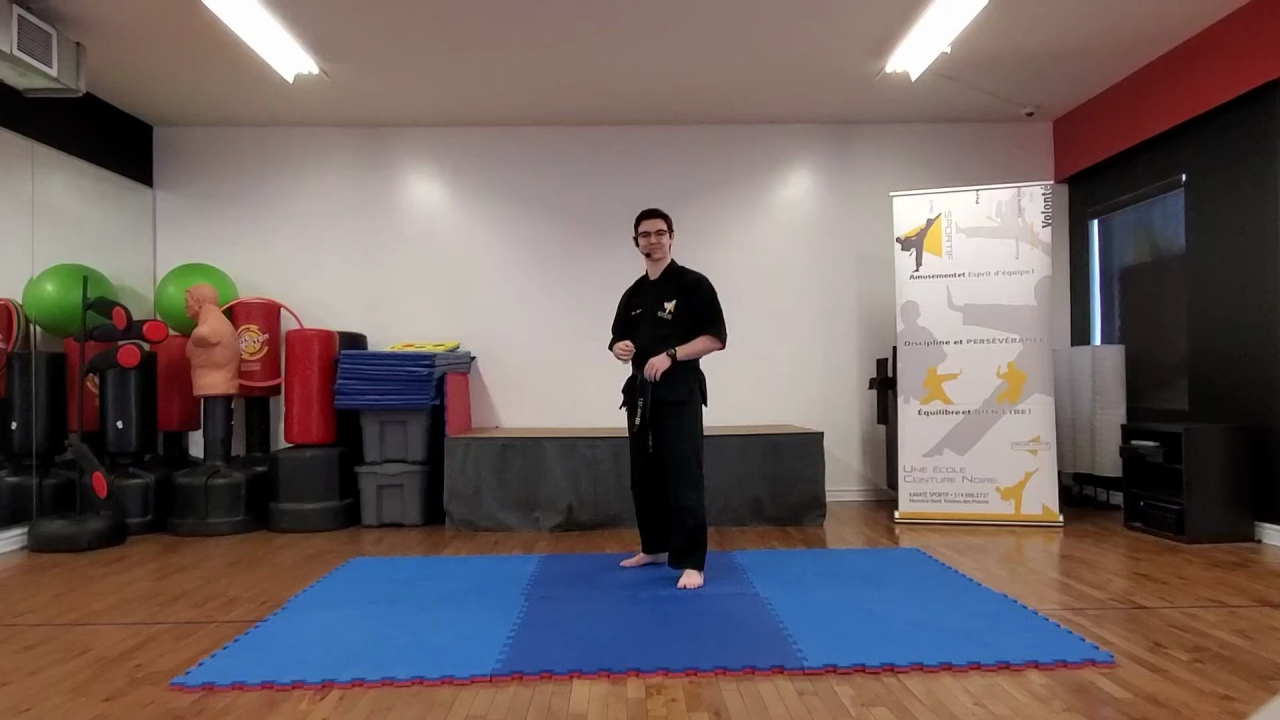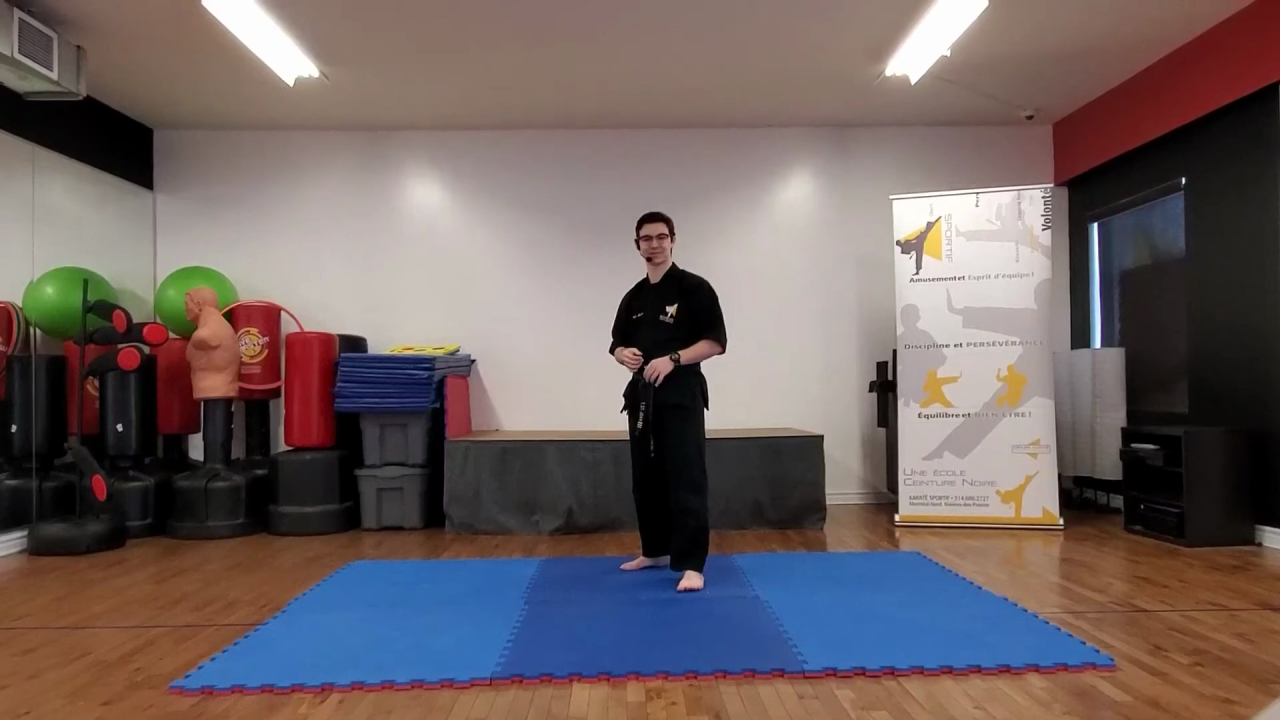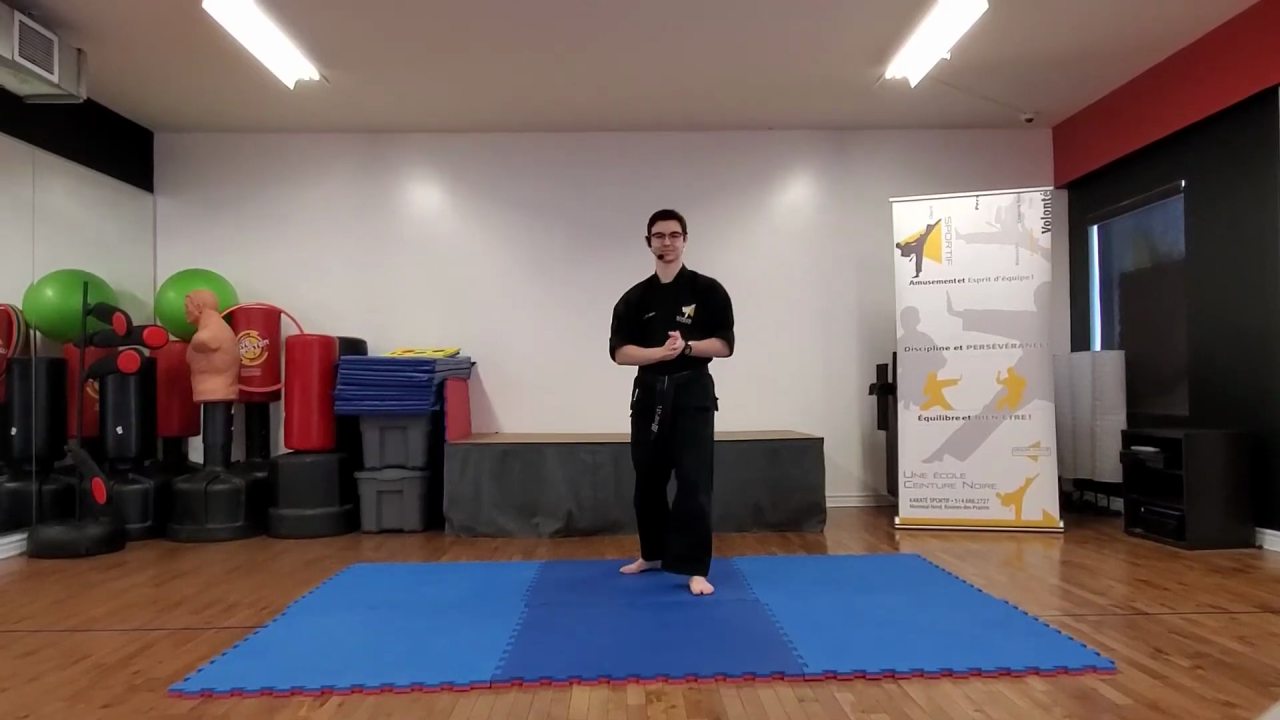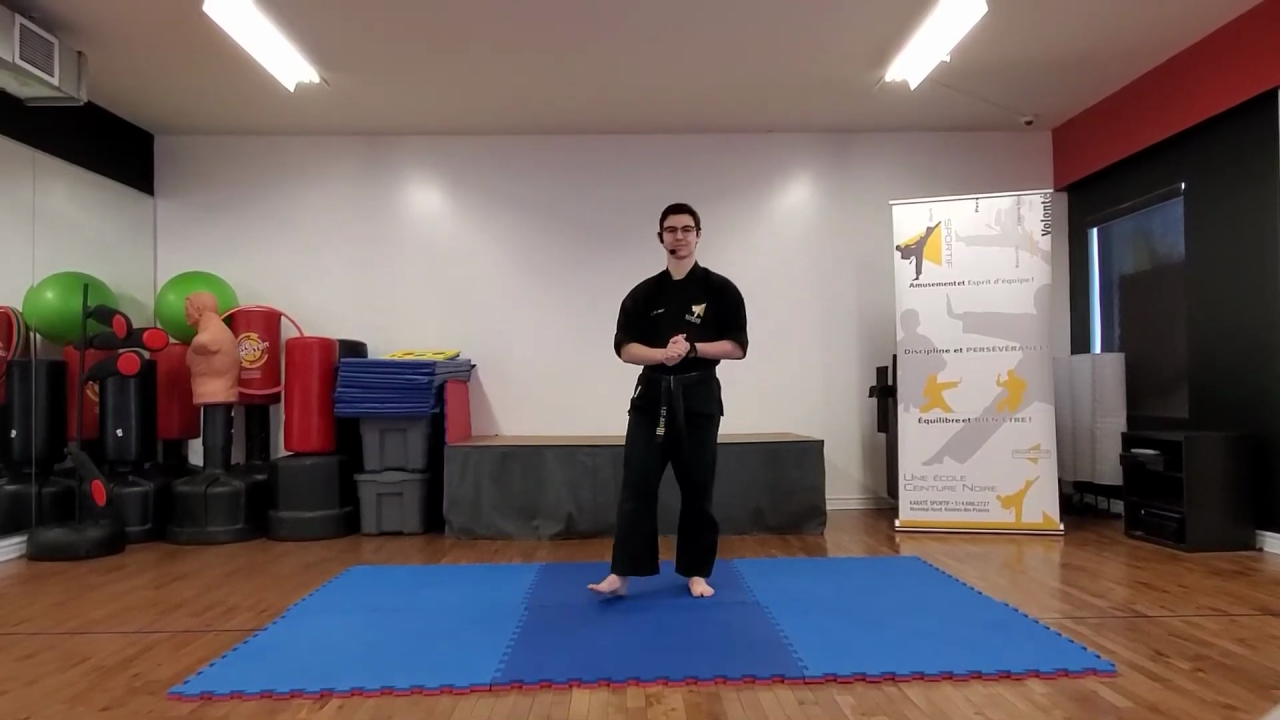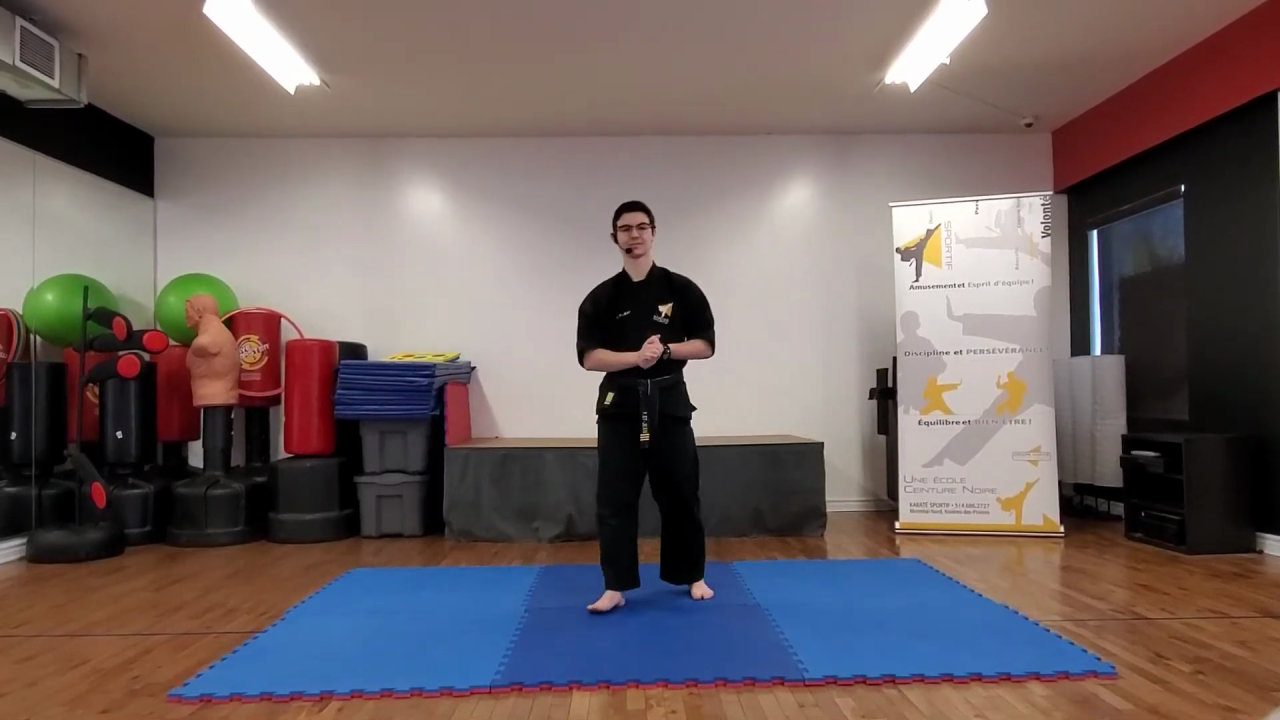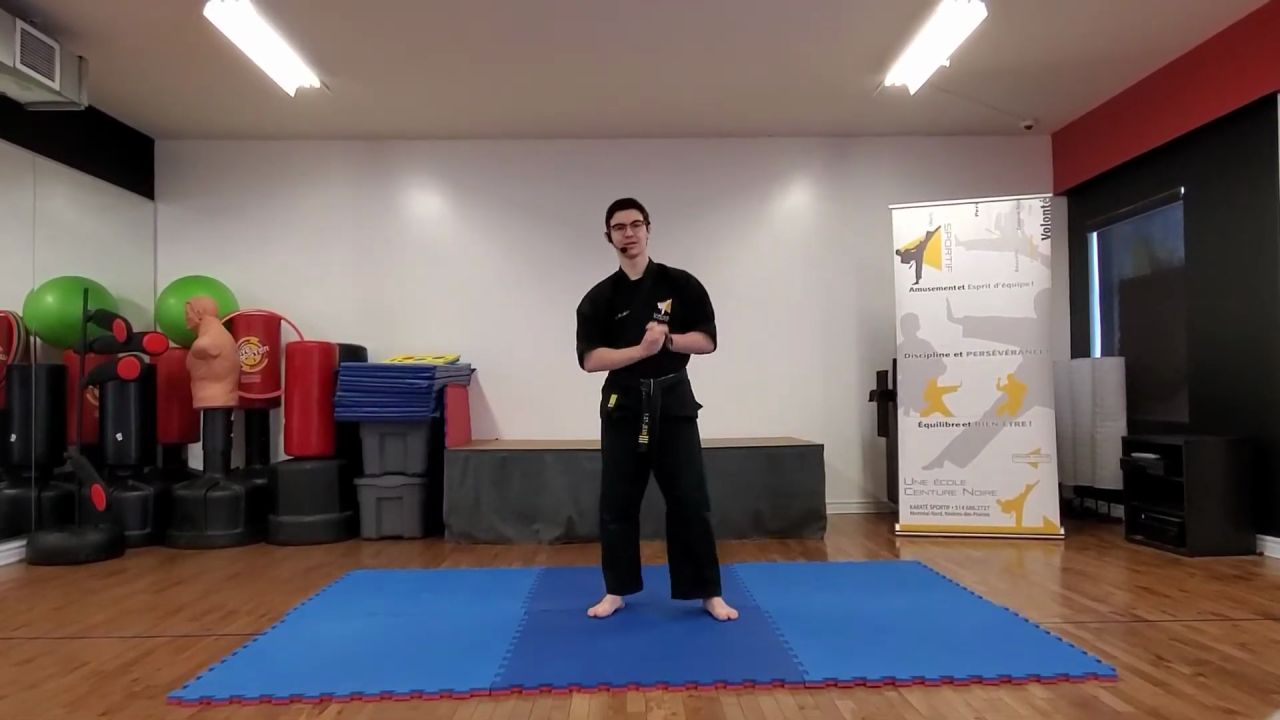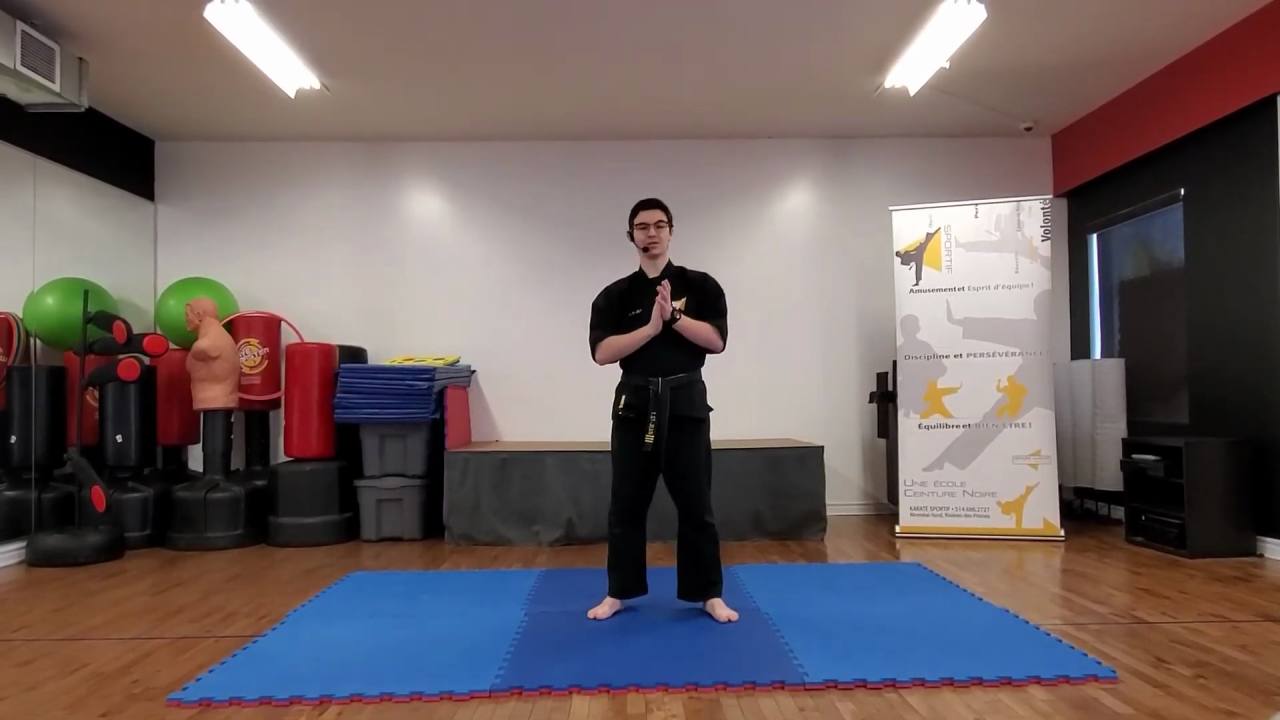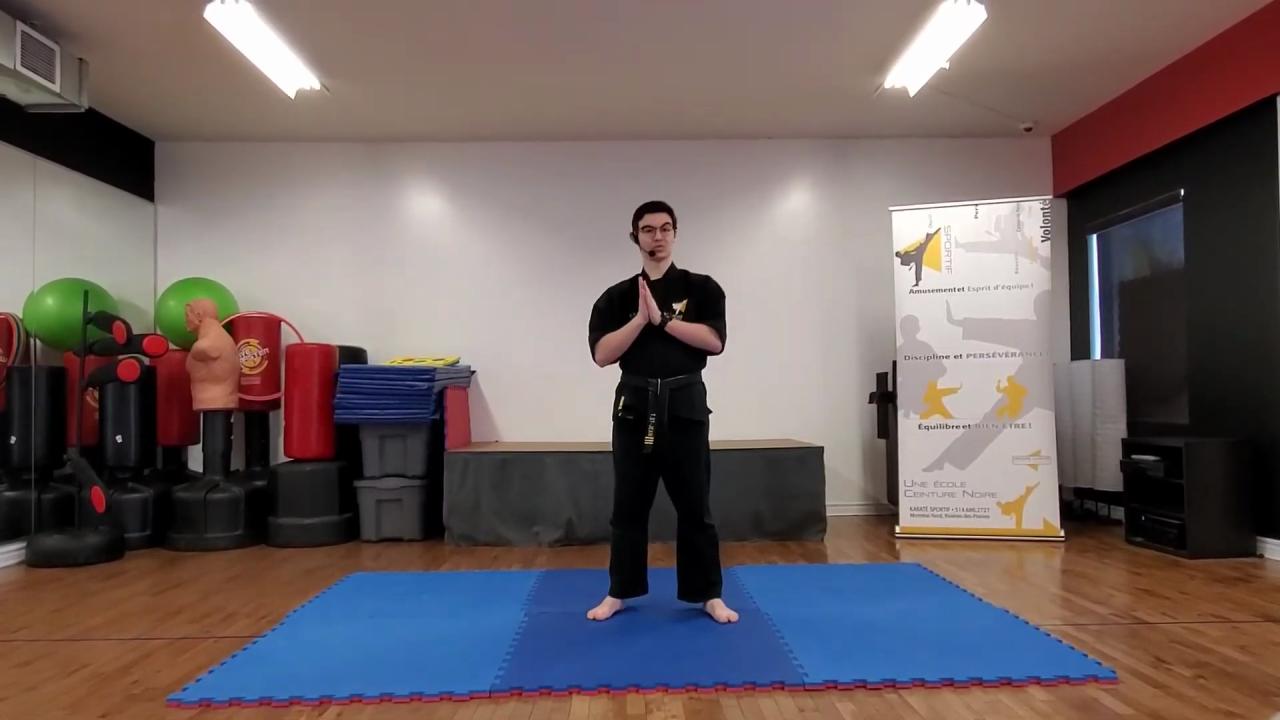
dt=0.5s
person 1, frame 1
left shoulder: (692, 284)
right shoulder: (633, 294)
left elbow: (715, 338)
right elbow: (622, 338)
left wrist: (670, 355)
right wrist: (620, 348)
left hip: (680, 390)
right hip: (641, 391)
left knee: (683, 477)
right knee: (644, 476)
left ankle: (691, 563)
right ankle: (655, 547)
person 1, frame 2
left shoulder: (694, 288)
right shoulder: (633, 297)
left elbow: (716, 343)
right elbow: (620, 343)
left wrist: (672, 359)
right wrist: (624, 355)
left hip: (681, 394)
right hip: (643, 394)
left knee: (686, 478)
right knee: (646, 478)
left ankle: (691, 564)
right ankle: (656, 550)
person 1, frame 3
left shoulder: (707, 290)
right shoulder: (635, 298)
left elbow: (724, 345)
right elbow: (620, 351)
left wrist: (686, 346)
right wrist: (658, 352)
left hip: (692, 393)
right hip: (649, 394)
left knee: (694, 483)
right knee: (648, 481)
left ankle: (694, 568)
right ankle: (654, 552)
person 1, frame 4
left shoulder: (720, 290)
right shoulder: (644, 294)
left elbow: (737, 347)
right elbow: (625, 348)
left wrist: (690, 349)
right wrist: (663, 353)
left hip: (698, 397)
right hip: (652, 395)
left knee: (697, 489)
right knee: (637, 485)
left ankle: (696, 571)
right ankle: (622, 572)
person 1, frame 5
left shoulder: (681, 289)
right shoulder: (601, 298)
left elbow: (705, 345)
right elbow: (589, 357)
left wrist: (665, 350)
right wrist: (637, 356)
left hip: (669, 400)
right hip: (620, 404)
left knee: (680, 494)
right knee: (616, 498)
left ankle: (690, 575)
right ankle: (616, 586)
person 1, frame 6
left shoulder: (680, 284)
right shoulder: (599, 298)
left elbow: (707, 340)
right elbow: (590, 359)
left wrist: (667, 340)
right wrist: (640, 349)
left hip: (673, 401)
right hip: (623, 405)
left knee: (690, 500)
right knee: (617, 503)
left ankle: (709, 592)
right ankle: (617, 590)
person 1, frame 7
left shoulder: (699, 285)
right shoulder: (615, 295)
left elbow: (716, 340)
right elbow: (603, 353)
left wrist: (672, 316)
right wrist: (652, 326)
left hip: (685, 401)
right hip: (634, 403)
left knee: (695, 503)
right knee: (626, 504)
left ankle: (709, 593)
right ankle: (619, 592)
person 1, frame 8
left shoulder: (701, 288)
right shoulder: (617, 297)
left elbow: (714, 341)
right elbow: (602, 354)
left wrist: (661, 318)
right wrist: (640, 318)
left hip: (685, 402)
right hip: (635, 404)
left knee: (694, 504)
right knee: (629, 504)
left ankle: (708, 593)
right ankle: (620, 592)
